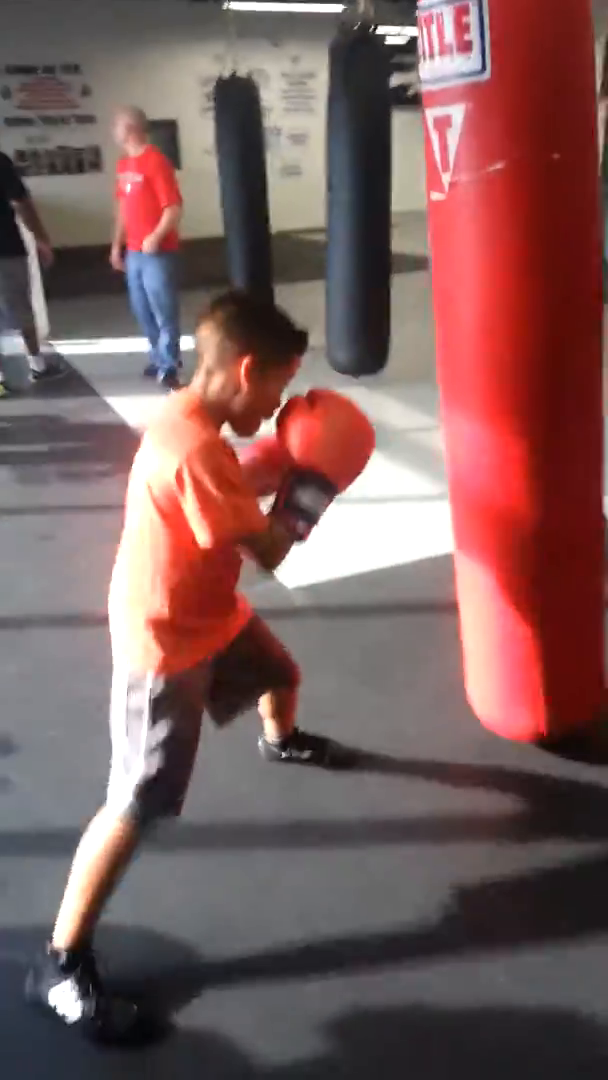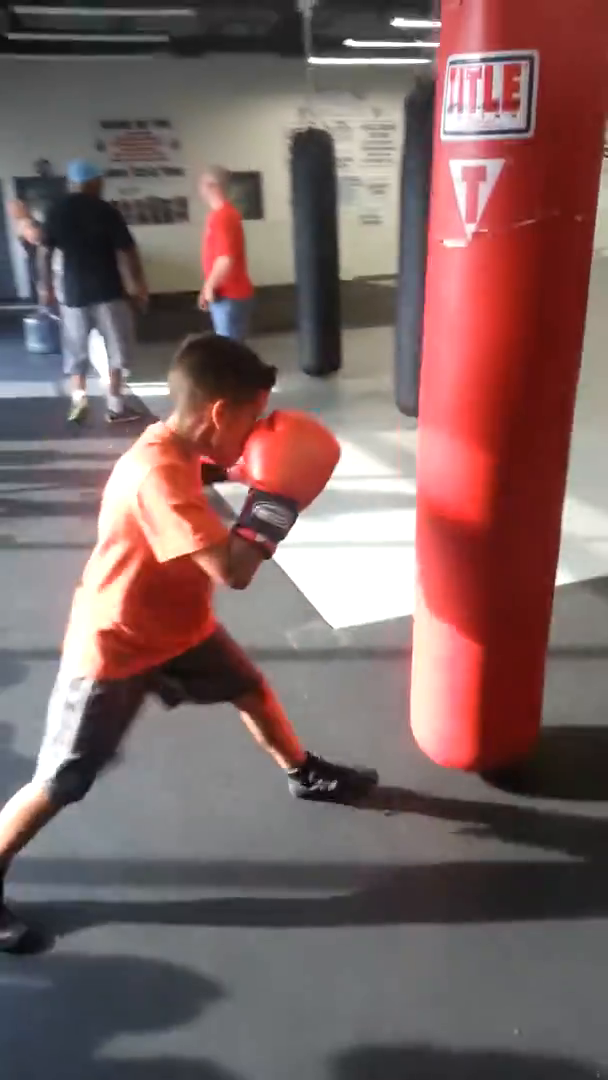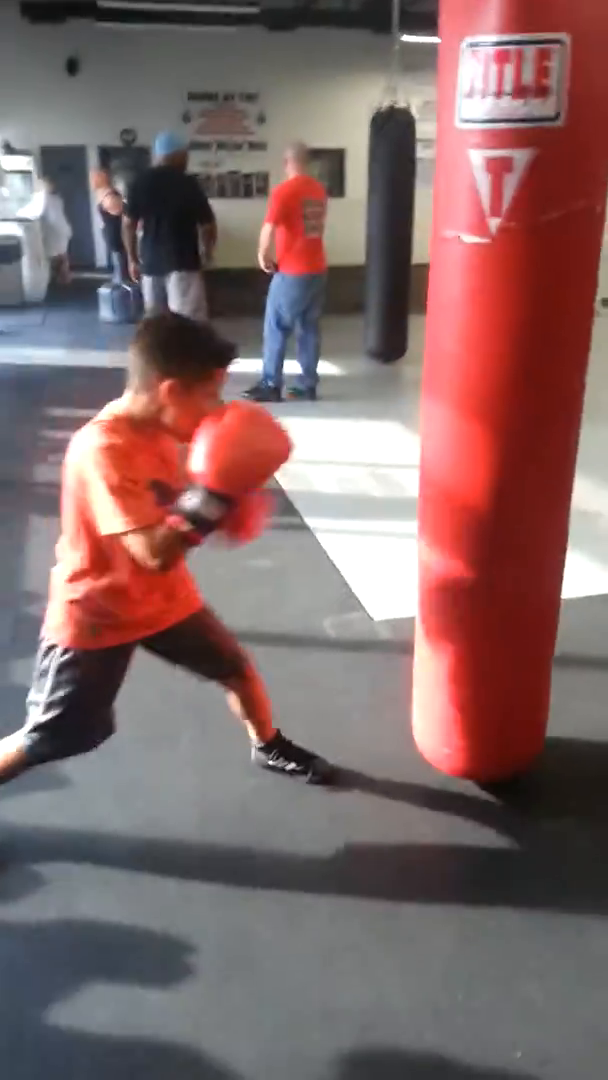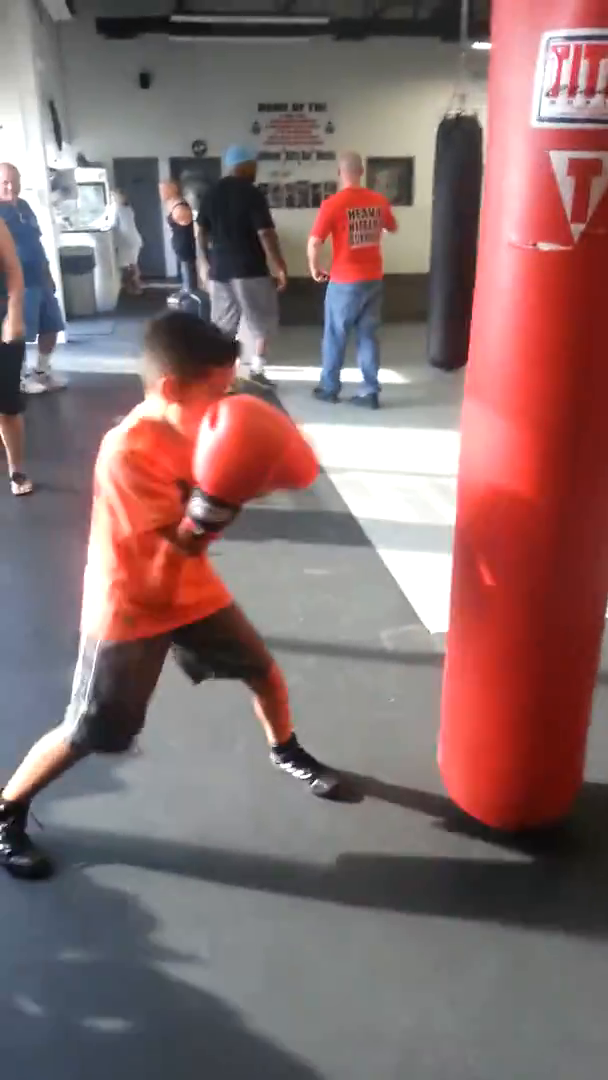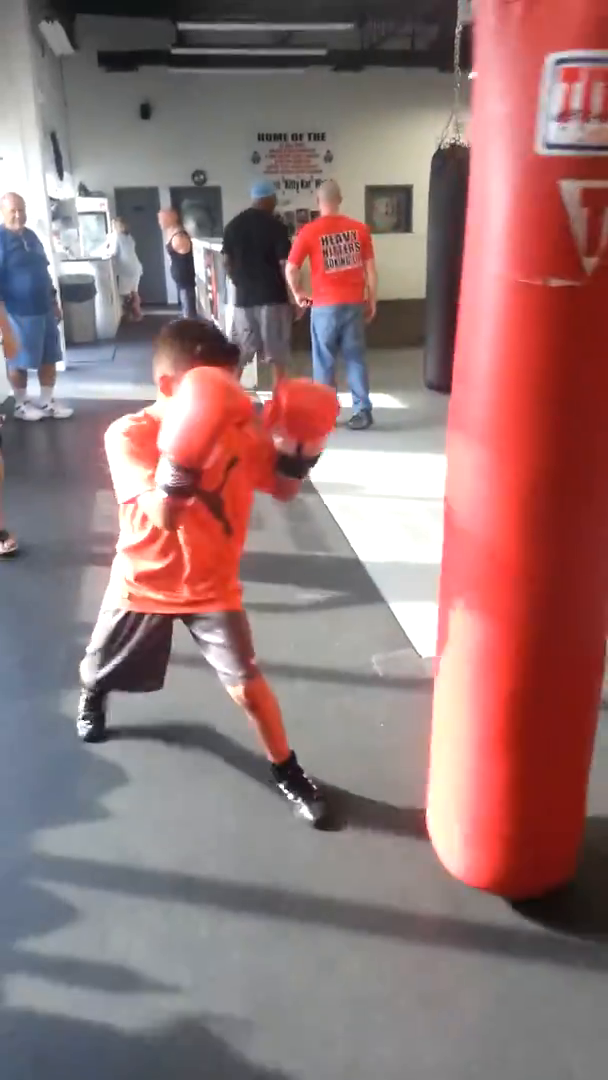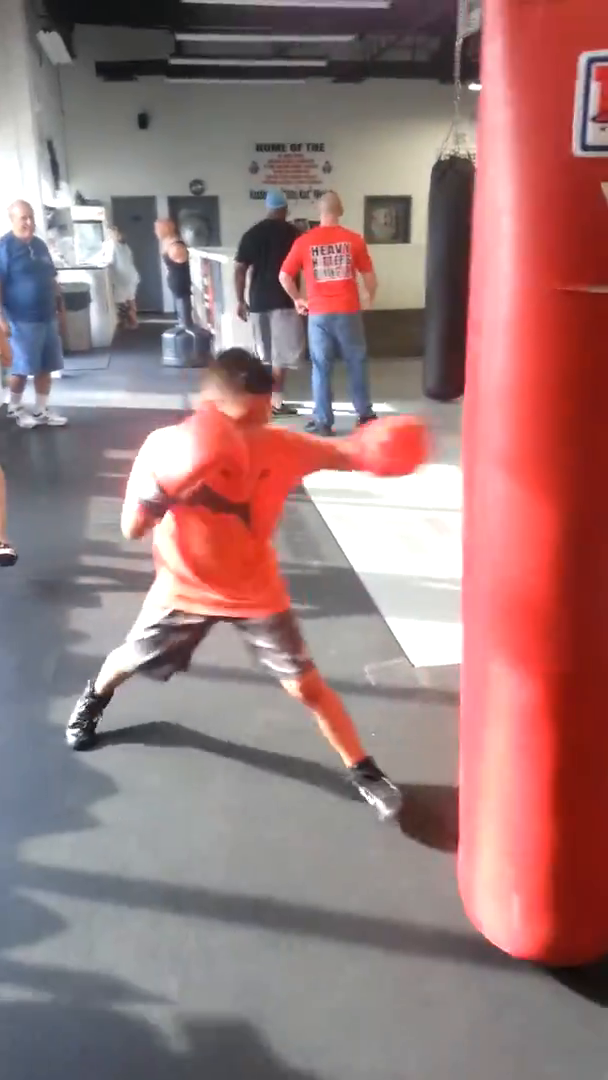
dt=0.4s
person 1, frame 1
left shoulder: (184, 418)
right shoulder: (198, 449)
right elbow: (266, 552)
left hip: (211, 614)
right hip: (164, 642)
left knee: (281, 674)
right knee: (140, 804)
left ankle: (280, 741)
right ankle: (62, 963)
person 1, frame 2
left shoulder: (176, 449)
right shoulder: (157, 473)
right elbow: (232, 569)
left wrist: (255, 469)
right wrist: (278, 495)
left hip: (180, 622)
right hip: (115, 646)
left knee: (253, 690)
right knee: (62, 781)
left ankle: (301, 772)
person 1, frame 3
left shoulder: (165, 430)
right shoulder: (103, 450)
right elbow: (154, 554)
right wrist: (207, 493)
left hip: (163, 599)
right hip: (92, 618)
left knee: (237, 669)
right knee: (46, 740)
left ankle: (269, 747)
person 1, frame 4
left shoulder: (188, 426)
right shoulder: (128, 452)
right elbow: (175, 550)
left hip: (194, 590)
right hip: (130, 609)
left knee: (266, 674)
right knee: (86, 734)
left ankle: (286, 750)
person 1, frame 5
left shoulder: (239, 428)
right shoulder: (129, 436)
left elbow: (284, 489)
right elbow: (163, 518)
left hip: (211, 585)
right hip: (143, 583)
left knee: (246, 686)
right knee: (98, 672)
left ankle: (287, 773)
right ankle: (93, 703)
person 1, frame 6
left shoulder: (278, 443)
right shoulder: (165, 445)
left elbow: (337, 455)
right elbow: (132, 528)
right wrist: (164, 482)
left hip: (255, 591)
right hip: (185, 588)
left knee: (305, 683)
right knee: (131, 660)
left ankle: (365, 772)
right ankle: (92, 700)
